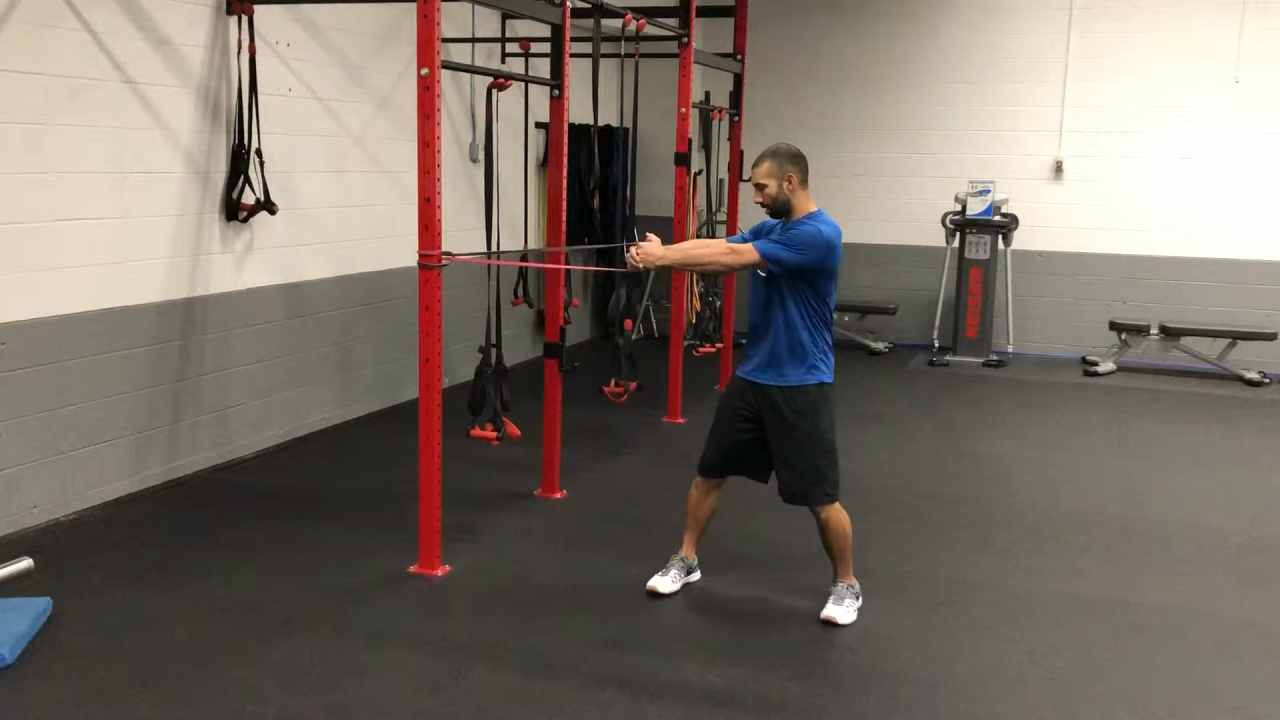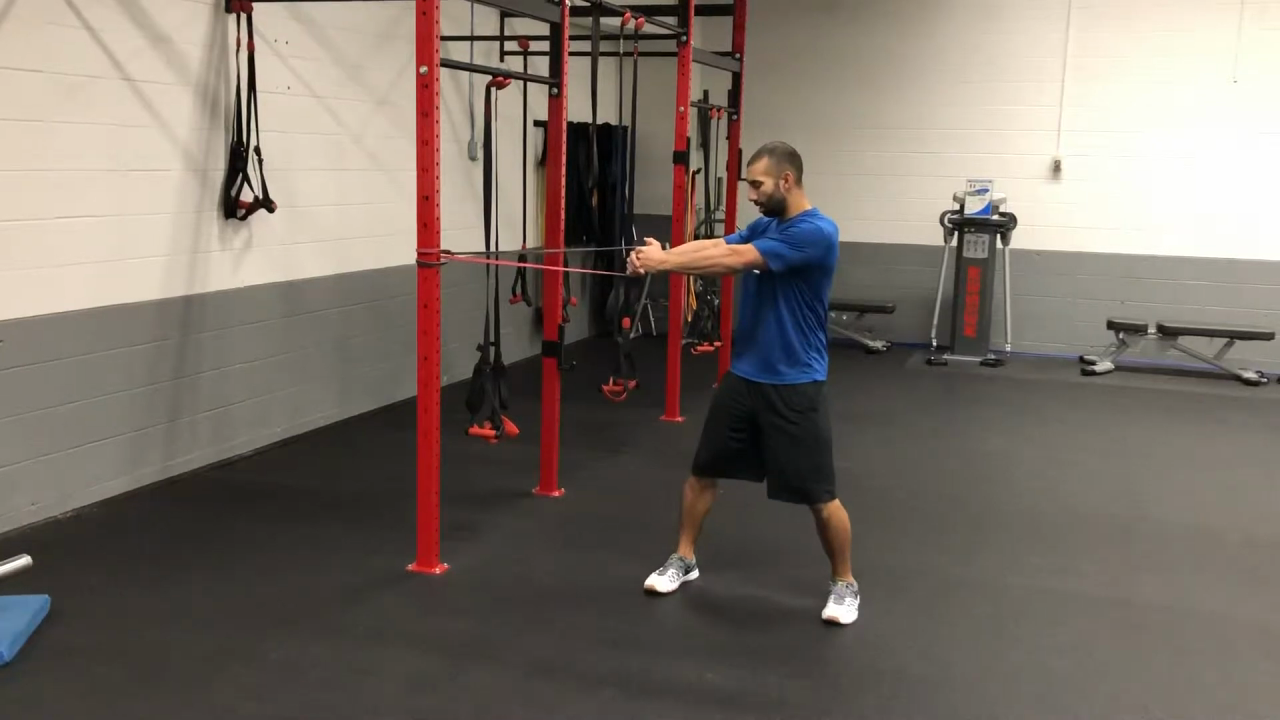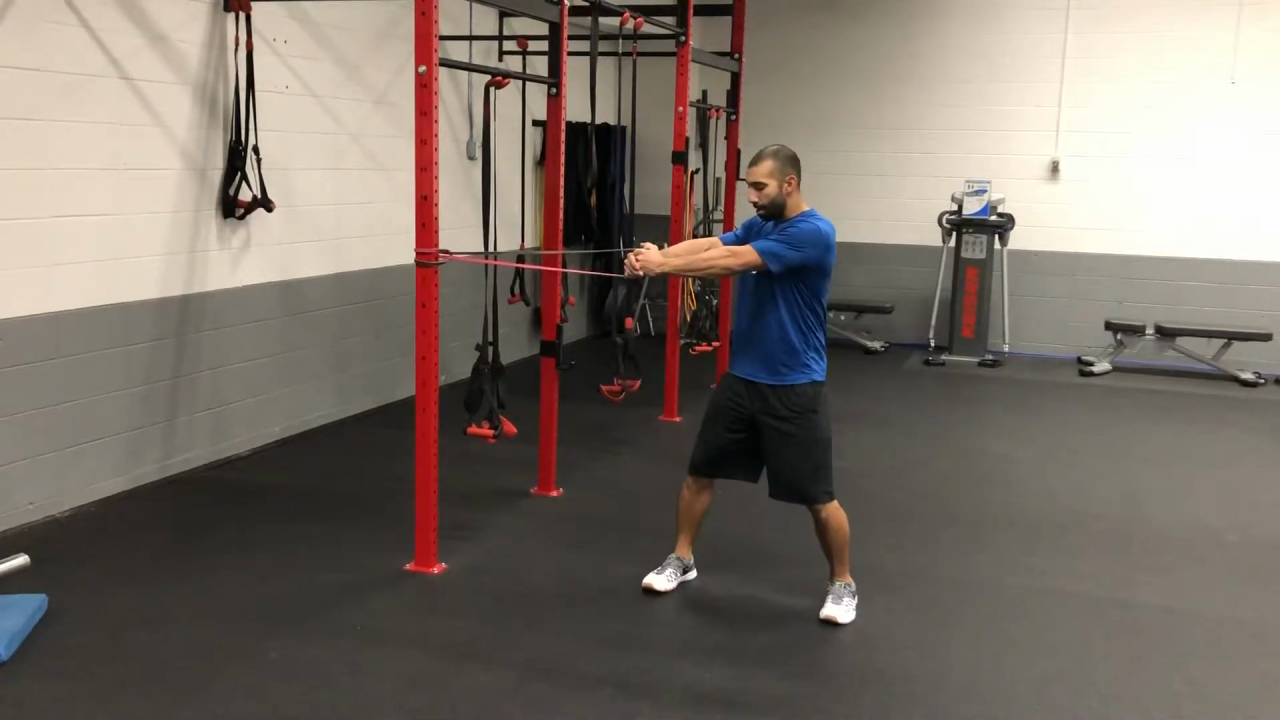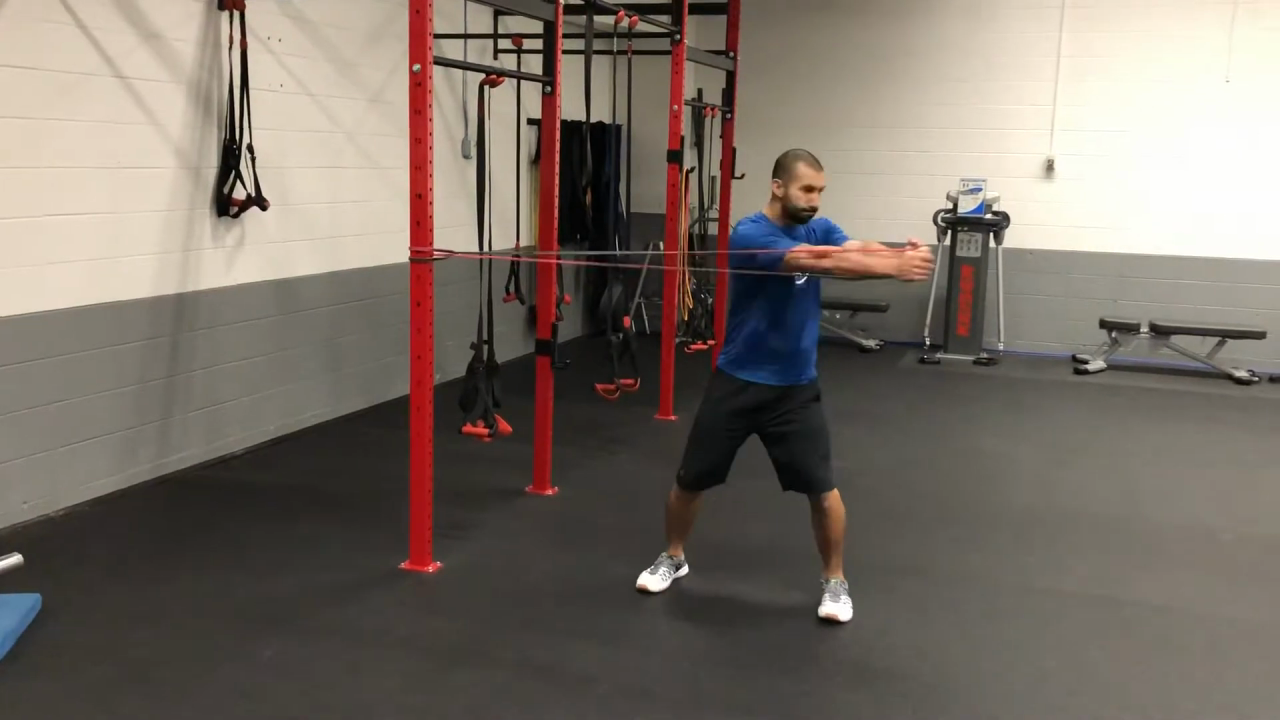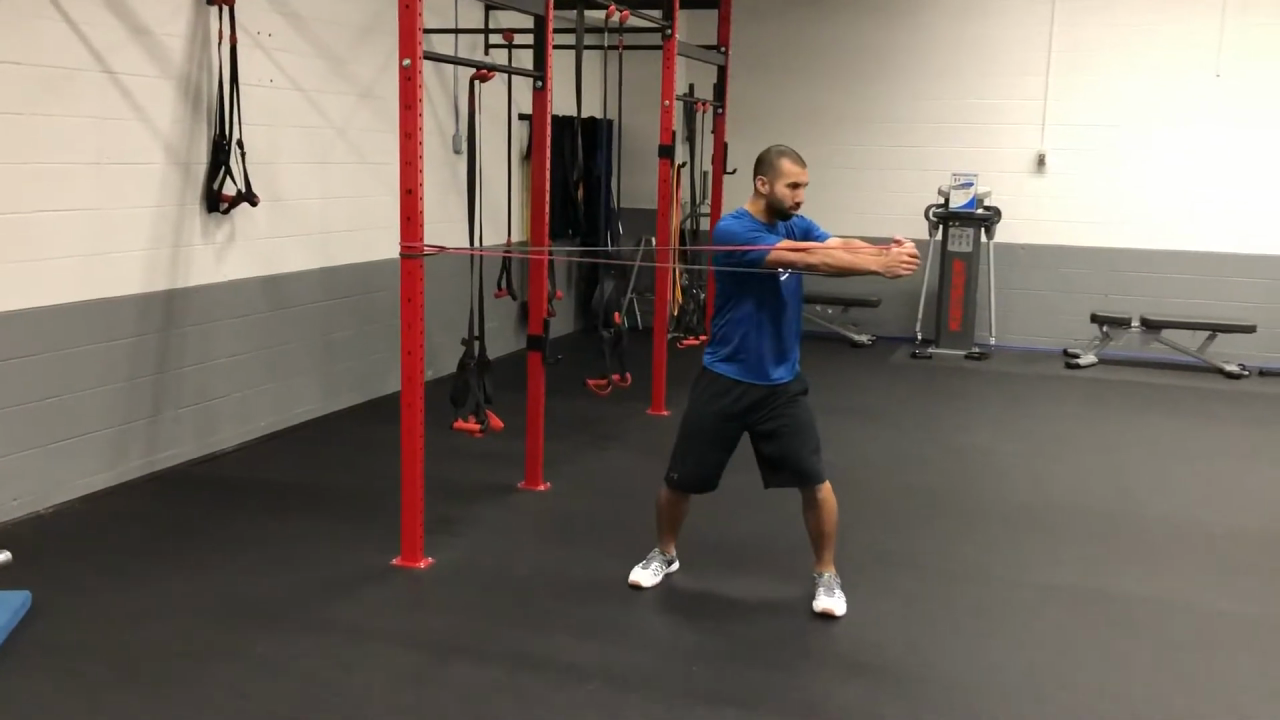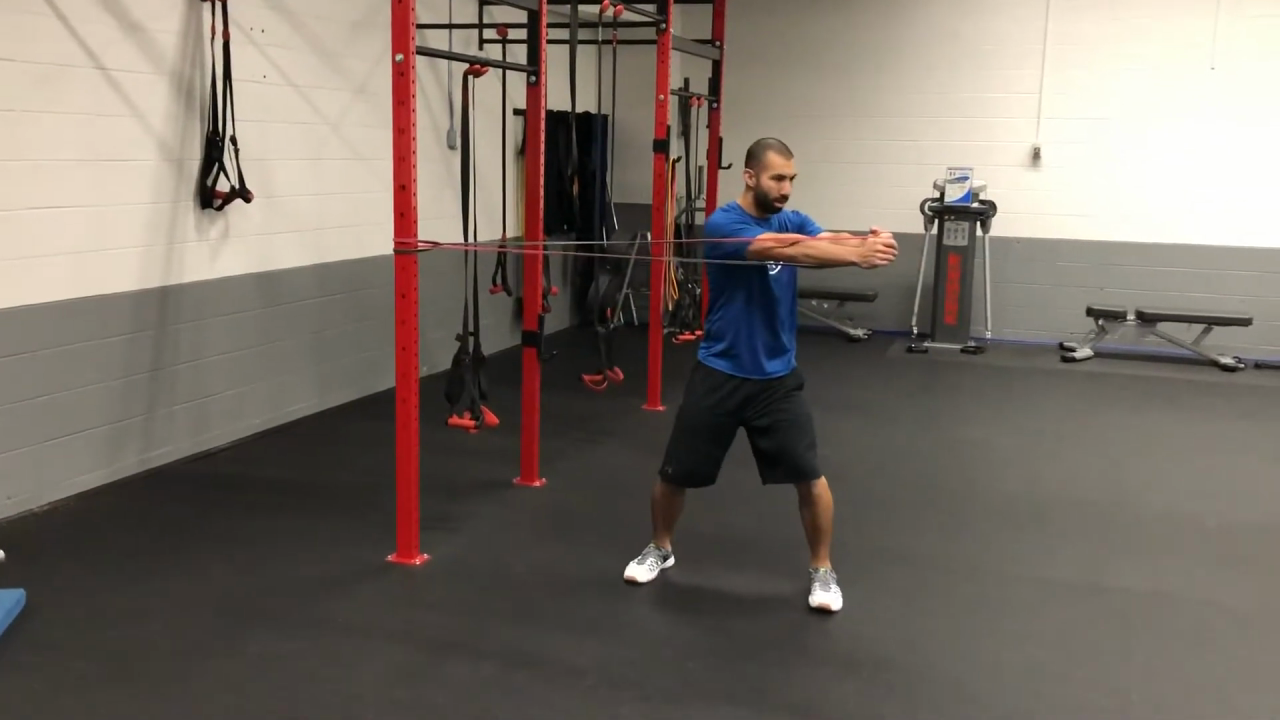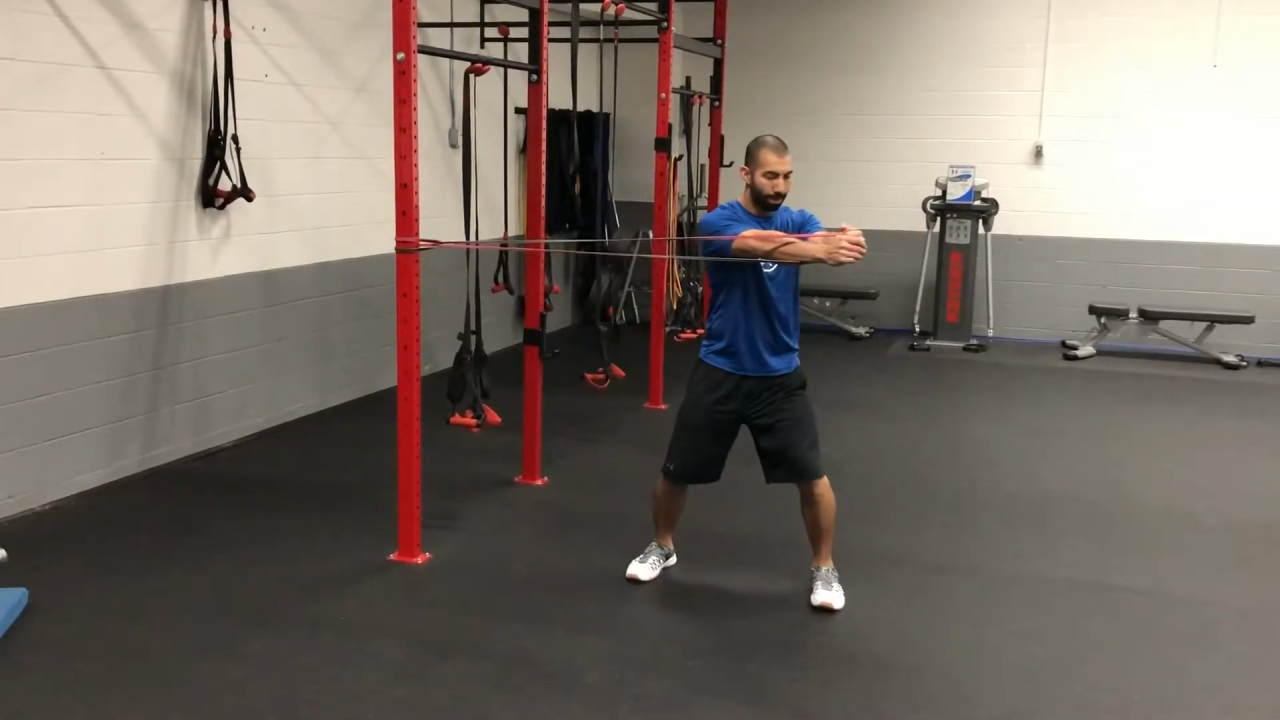
dt=0.5s
person 1, frame 1
left shoulder: (818, 235)
right shoulder: (771, 228)
left elbow: (734, 258)
right elbow: (719, 244)
left wrist: (663, 258)
right wrist: (662, 250)
left hip: (800, 386)
right hip: (751, 376)
left knee: (820, 499)
right knee: (709, 473)
left ankle: (846, 584)
right ankle: (686, 560)
person 1, frame 2
left shoulder: (816, 232)
right shoulder: (764, 226)
left elbow: (735, 260)
right elbow: (714, 246)
left wrist: (663, 263)
right wrist: (660, 254)
left hip: (795, 385)
right hip: (742, 375)
left knee: (819, 496)
right knee: (703, 472)
left ankle: (844, 583)
right ankle: (683, 559)
person 1, frame 3
left shoulder: (813, 233)
right shoulder: (759, 226)
left elbow: (734, 261)
right elbow: (708, 245)
left wrist: (662, 266)
right wrist: (657, 254)
left hip: (794, 387)
right hip: (741, 377)
left knee: (818, 497)
right knee: (700, 472)
left ankle: (842, 583)
right ankle: (682, 559)
person 1, frame 4
left shoulder: (818, 228)
right shoulder: (750, 236)
left elbow: (858, 250)
right elbow: (821, 263)
left wrist: (904, 254)
right wrist: (895, 268)
left hip: (796, 387)
right hip: (738, 382)
left knee: (822, 488)
right knee: (691, 479)
left ankle: (834, 580)
right ankle: (673, 557)
person 1, frame 5
left shoulder: (797, 225)
right shoulder: (733, 231)
left elbow: (839, 247)
right elbow: (804, 260)
left wrist: (885, 250)
right wrist: (879, 265)
left hip: (782, 382)
right hip: (725, 380)
left knee: (814, 482)
right knee: (681, 481)
left ankle: (826, 575)
right ankle: (664, 554)
person 1, frame 6
left shoulder: (794, 220)
right shoulder: (723, 225)
left elbow: (826, 241)
right elbow: (785, 251)
left wrist: (865, 243)
right wrist: (855, 255)
left hip: (778, 377)
right hip: (720, 374)
left knee: (810, 477)
right knee: (675, 474)
left ankle: (822, 569)
right ankle: (659, 548)
person 1, frame 7
left shoulder: (798, 219)
right shoulder: (718, 222)
left elbow: (817, 239)
right elbow: (766, 246)
left wrist: (843, 241)
right wrist: (824, 253)
left hip: (780, 374)
right hip: (721, 371)
left knee: (812, 477)
right knee: (677, 472)
left ankle: (824, 568)
right ankle: (662, 546)
